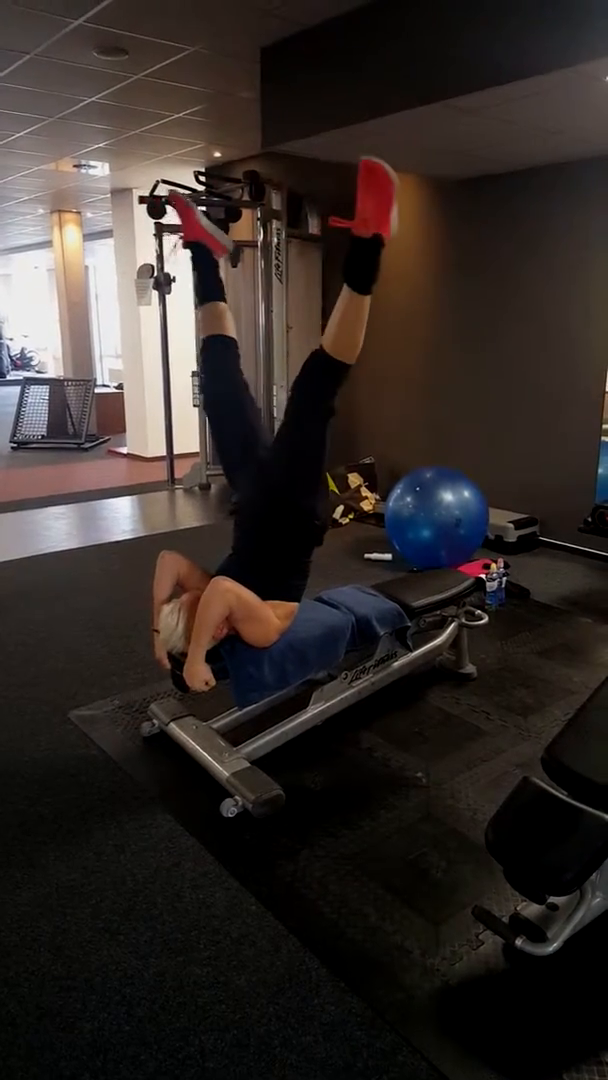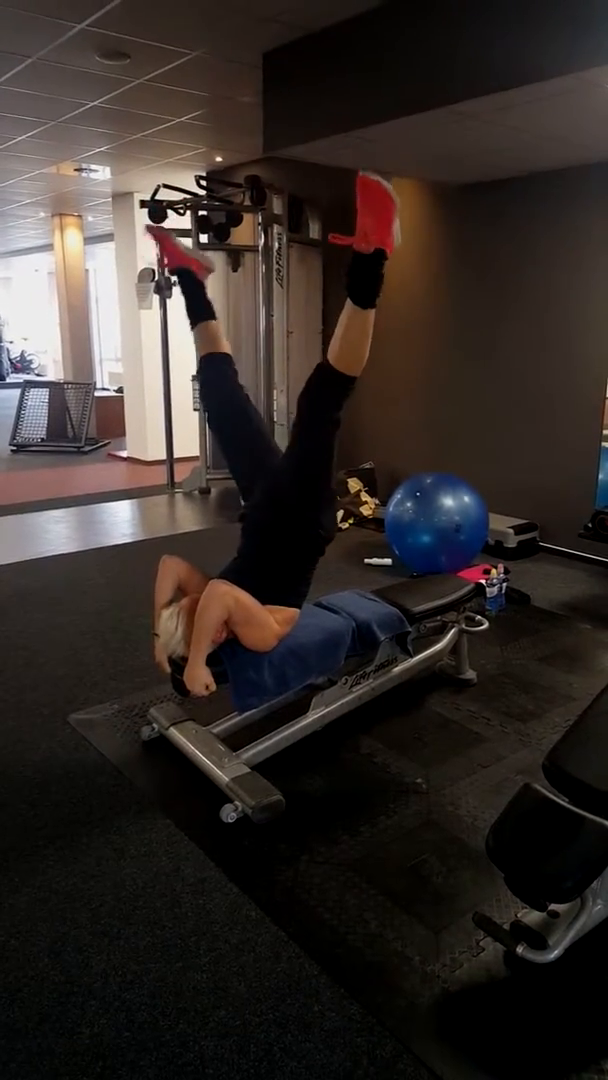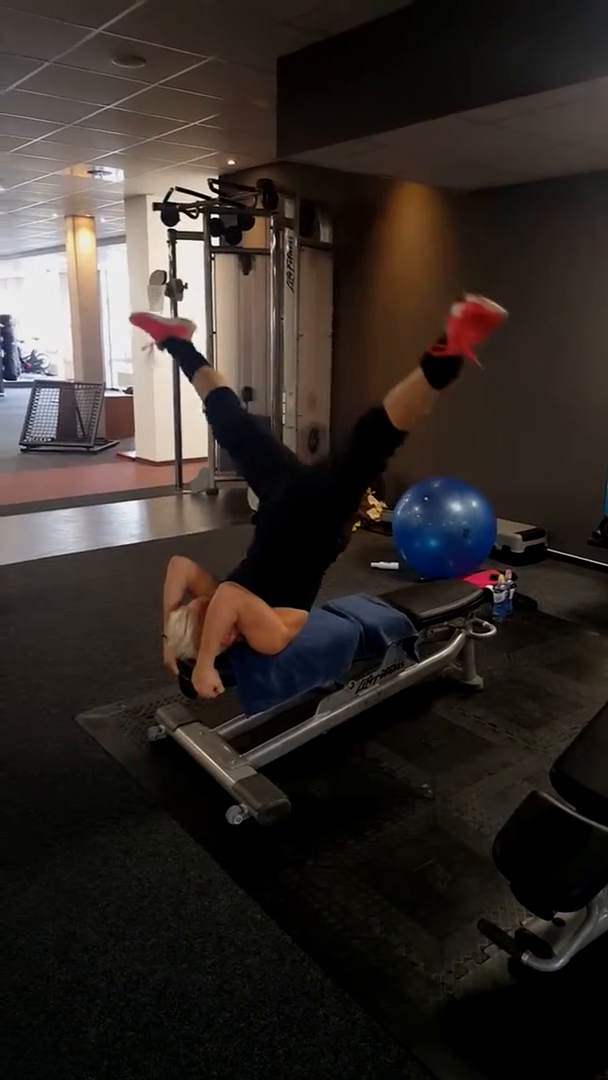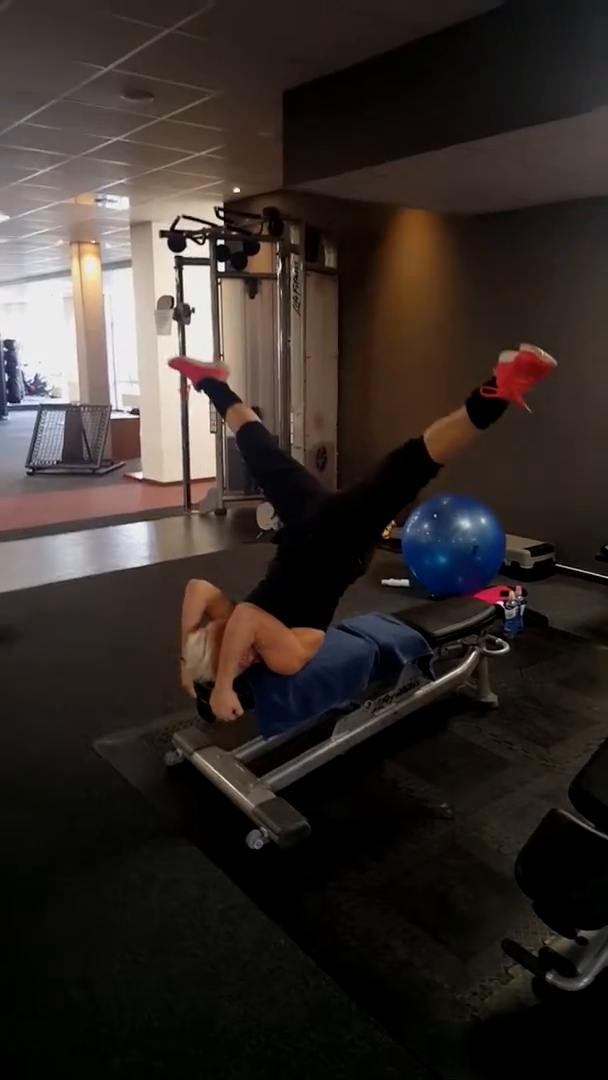
dt=0.4s
person 1, frame 1
left shoulder: (261, 629)
right elbow: (169, 558)
right wrist: (162, 632)
left hip: (288, 513)
right hip: (260, 503)
right knee: (221, 386)
person 1, frame 2
left shoulder: (260, 634)
right elbow: (169, 563)
right wrist: (163, 632)
left hip: (295, 522)
right hip: (269, 511)
right knee: (221, 397)
person 1, frame 3
left shoulder: (269, 638)
right elbow: (181, 564)
right wrist: (173, 638)
left hip: (312, 524)
right hip: (287, 502)
right knee: (231, 422)
left ankle: (450, 348)
person 1, frame 4
left shoulder: (285, 658)
right shoulder: (235, 635)
right elbow: (197, 587)
left wrist: (222, 690)
left hip: (335, 544)
right hip: (307, 527)
right knee: (261, 453)
left ankle: (498, 391)
right ankle: (210, 382)
